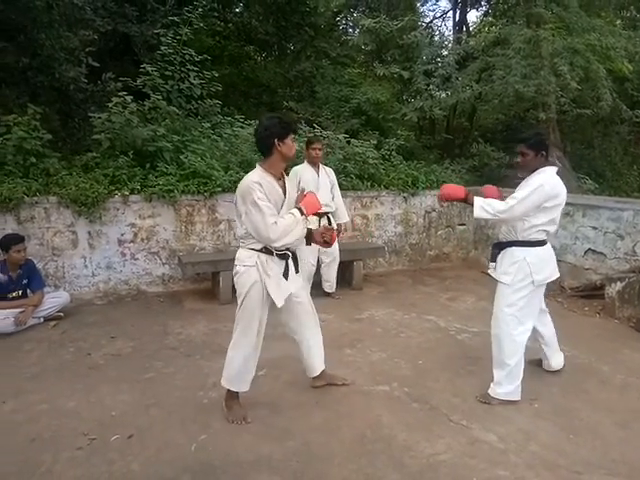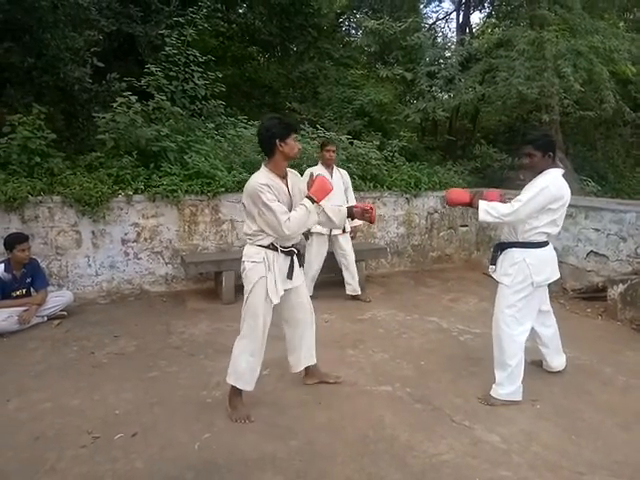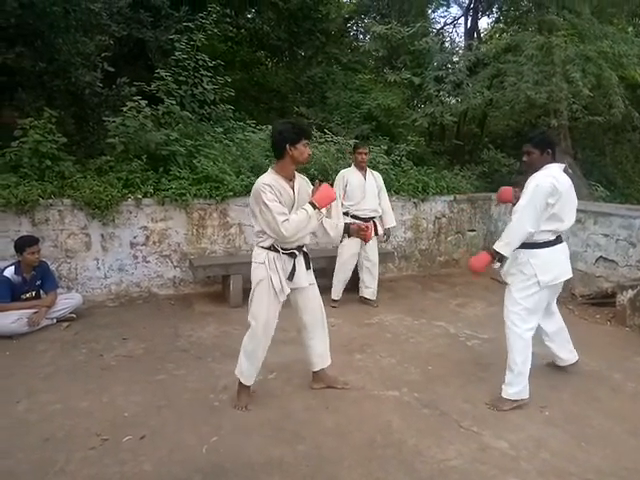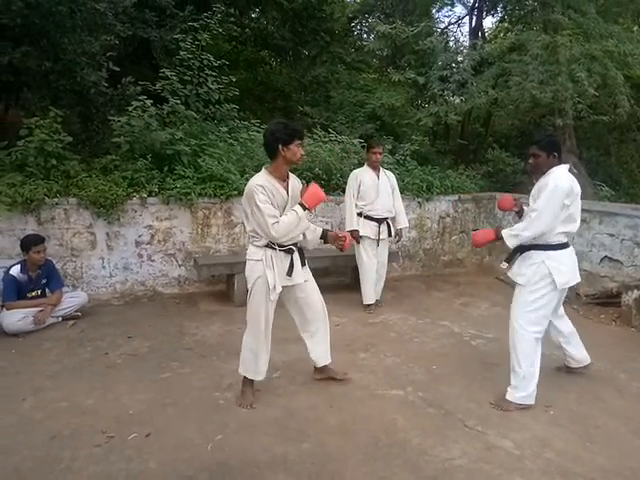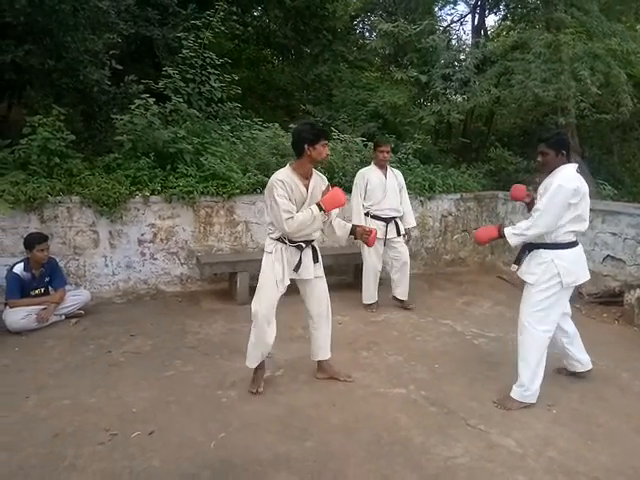
dt=0.4s
person 1, frame 1
left shoulder: (284, 181)
right shoulder: (253, 185)
right elbow: (272, 233)
left wrist: (309, 234)
right wrist: (301, 211)
left hip: (283, 263)
right hip: (256, 265)
left knee: (306, 317)
right knee: (249, 333)
left ankle: (319, 373)
right ankle: (232, 397)
person 1, frame 2
left shoulder: (293, 177)
right shoulder: (259, 186)
left elbow: (317, 211)
right elbow: (287, 228)
left wrist: (350, 212)
right wrist: (311, 198)
left hip: (287, 260)
right hip: (262, 262)
left knee: (301, 315)
right knee: (254, 328)
left ankle: (310, 370)
right ankle: (236, 395)
person 1, frame 3
left shoulder: (303, 182)
right shoulder: (265, 186)
left elbow: (319, 221)
right elbow: (285, 230)
left wrist: (347, 227)
right wrist: (313, 205)
left hip: (298, 260)
right hip: (270, 262)
left knee: (315, 317)
right knee: (261, 326)
left ankle: (319, 373)
right ankle: (244, 384)
person 1, frame 4
left shoulder: (294, 182)
right shoulder: (258, 187)
right elbow: (275, 231)
left wrist: (325, 235)
right wrist: (303, 206)
left hip: (293, 258)
right hip: (265, 261)
left knee: (315, 310)
right knee: (259, 323)
left ankle: (322, 366)
right ankle: (248, 383)
person 1, frame 5
left shoulder: (321, 181)
right shoulder: (280, 181)
left elbow: (329, 220)
right elbow: (289, 225)
left wrist: (353, 230)
right wrist: (320, 206)
left hip: (308, 253)
right hip: (280, 253)
left knee: (320, 309)
right knee: (262, 311)
left ankle: (323, 365)
right ankle: (258, 368)
person 2, frame 1
left shoulder: (545, 183)
right shoulder: (540, 179)
left elbow: (509, 210)
right elbow: (519, 211)
left wrist: (469, 198)
right wrist: (496, 201)
left hip: (524, 259)
right hip: (527, 255)
left knee: (507, 321)
right knee: (535, 311)
left ankle: (506, 390)
right ankle: (553, 359)
person 2, frame 2
left shoulder: (549, 184)
right shoulder: (548, 181)
left elbow: (516, 212)
right elbow: (526, 212)
left wrist: (475, 203)
right wrist: (503, 205)
left hip: (527, 259)
right hip: (533, 257)
left knee: (507, 321)
right knee: (537, 311)
left ankle: (507, 391)
right ankle: (554, 360)
person 2, frame 3
left shoulder: (541, 180)
right shoulder: (562, 180)
left elbow: (522, 224)
left wrist: (497, 251)
right wrist: (521, 204)
left hip: (535, 258)
right hip: (552, 253)
left knee: (517, 320)
right knee: (546, 310)
left ankle: (515, 391)
right ankle: (565, 355)
person 2, frame 4
left shoulder: (557, 182)
right shoulder: (554, 181)
left elbow: (538, 224)
left wrist: (502, 234)
right wrist: (522, 211)
left hip: (547, 261)
right hip: (548, 259)
left knee: (524, 321)
right knee: (552, 314)
left ankle: (520, 394)
right ankle: (577, 360)
person 2, frame 5
left shoulder: (563, 182)
right shoulder: (564, 179)
left elbow: (541, 225)
left wrist: (502, 232)
right wrist: (532, 204)
left hip: (554, 260)
right hip: (555, 257)
left knee: (534, 322)
right knee: (556, 315)
left ankle: (525, 392)
right ankle: (579, 363)
person 3, frame 1
left shoulder: (329, 172)
right shoulder: (297, 171)
left elbow: (337, 197)
left wrist: (341, 220)
left hip: (327, 220)
left knee: (332, 256)
right knee: (307, 260)
left ankle: (329, 288)
person 3, frame 2
left shoulder: (343, 174)
right shoulder: (312, 173)
left elbow: (350, 199)
left wrist: (354, 222)
left hip: (341, 223)
right hip: (320, 223)
left knee: (348, 258)
right knee: (313, 260)
left ankle: (354, 291)
person 3, frame 3
left shoulder: (376, 176)
right shoulder: (344, 175)
left elbow: (384, 201)
left wrist: (388, 225)
left hip: (371, 225)
right hip: (352, 224)
left knee: (371, 261)
right knee: (346, 261)
left ankle: (367, 294)
right ankle: (336, 296)
person 3, frame 4
left shoulder: (389, 176)
right shoulder: (357, 175)
left elbow: (396, 201)
right elbow: (350, 202)
left wrist: (399, 225)
right wrist: (353, 228)
left hip: (384, 225)
right hip: (366, 225)
left knee: (381, 263)
right knee: (368, 263)
left ankle: (375, 296)
right ankle: (369, 300)
person 3, frame 5
left shoulder: (397, 174)
right shoulder: (364, 174)
left elbow: (404, 200)
right elbow: (357, 202)
left wrist: (408, 225)
left hip: (394, 225)
right hip: (373, 225)
left knee: (402, 260)
right knee: (372, 264)
left ankle: (401, 296)
right ankle: (370, 299)
